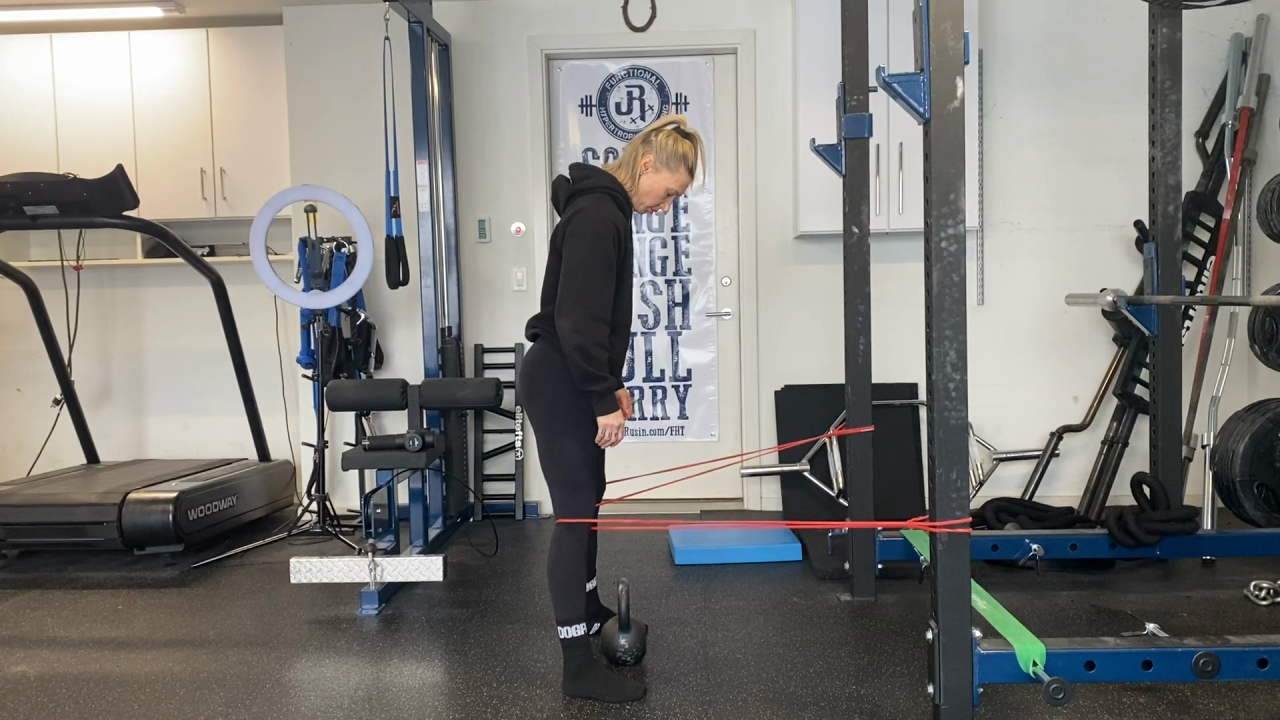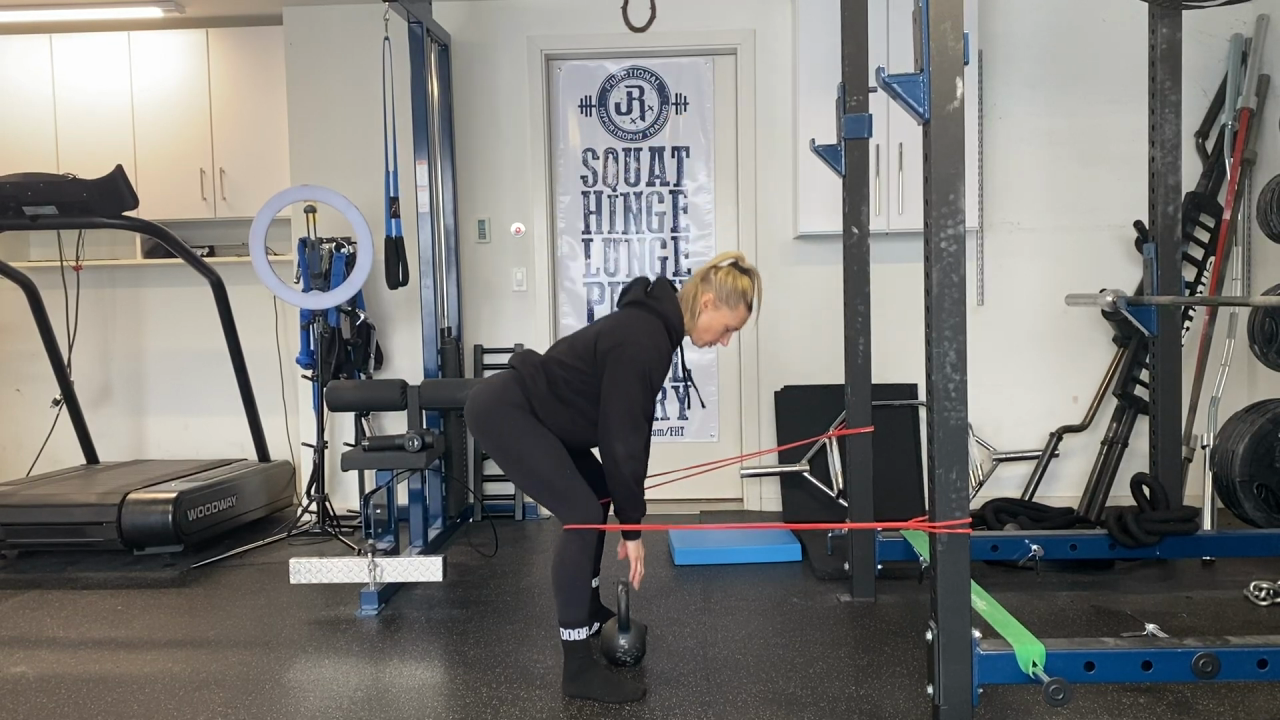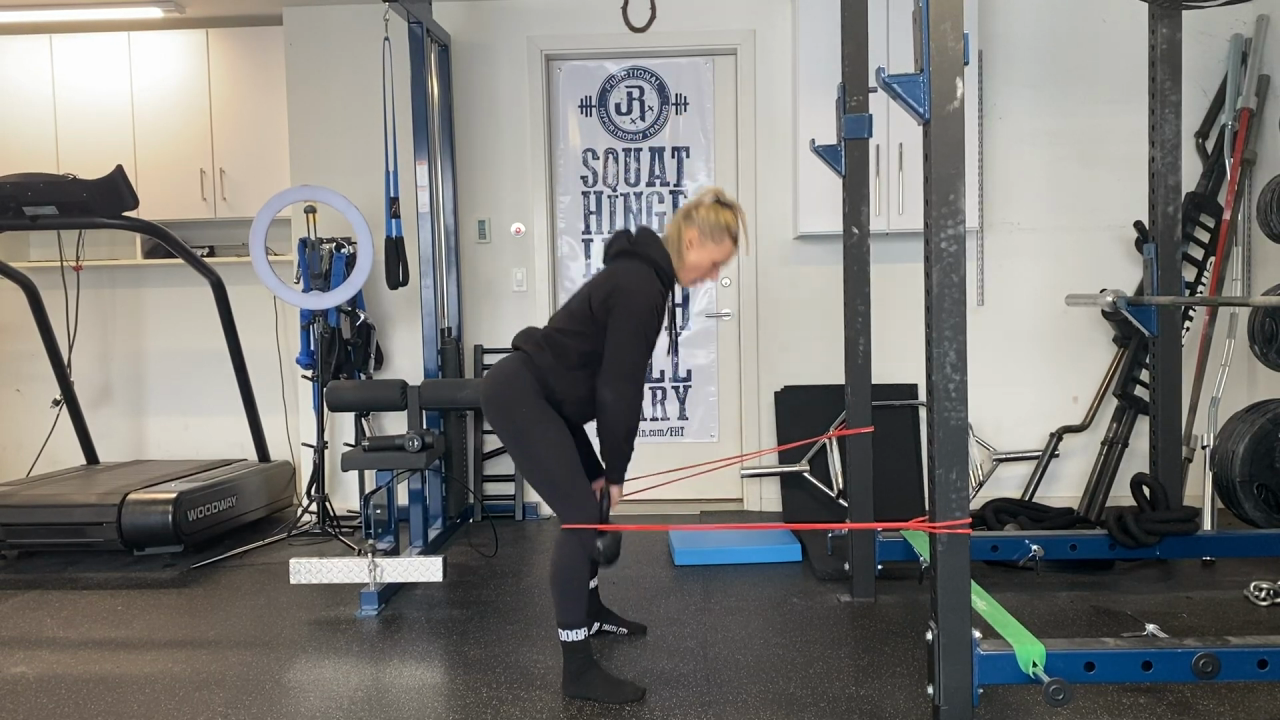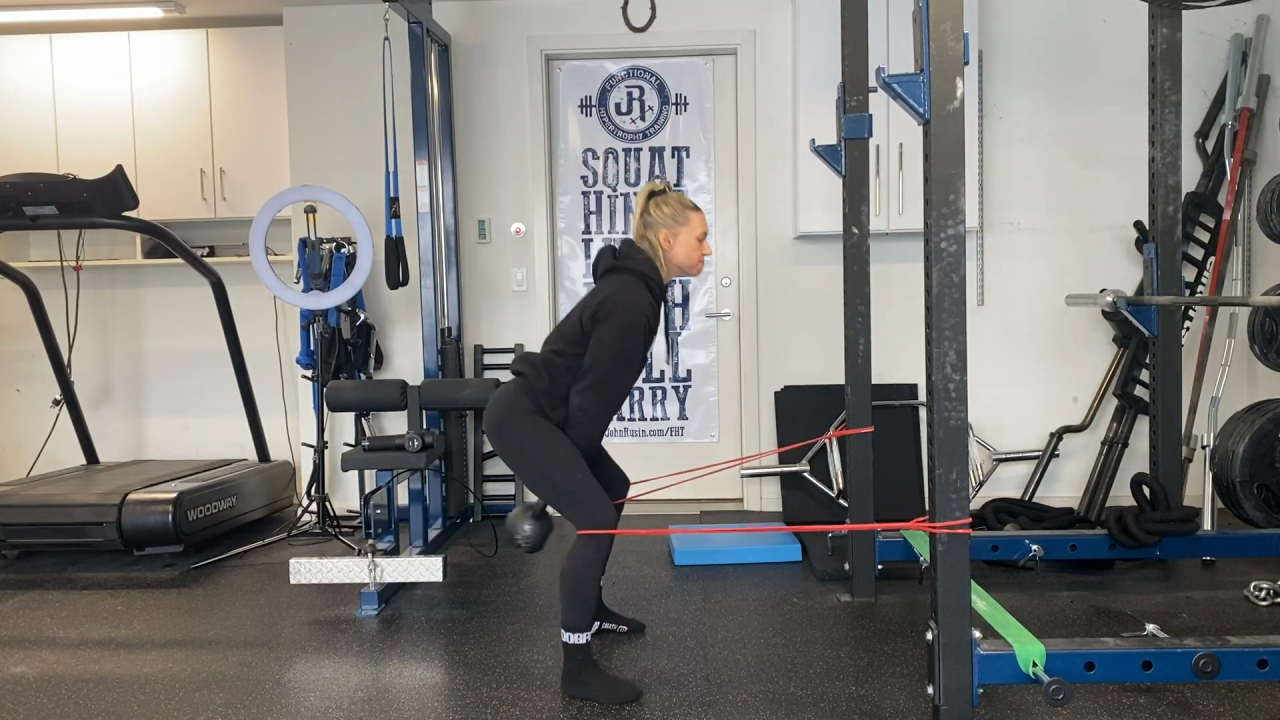
dt=1s
person 1, frame 1
left shoulder: (605, 210)
right shoulder: (596, 216)
right elbow: (577, 320)
left wrist: (612, 384)
right wrist: (605, 399)
left hip: (571, 380)
right hip: (561, 382)
left knee: (588, 500)
right knee: (575, 513)
left ankle: (590, 614)
right ankle: (579, 666)
person 1, frame 2
left shoulder: (653, 326)
right shoulder: (641, 340)
left elbow: (631, 430)
right elbow: (621, 439)
left wrist: (629, 514)
right wrist: (632, 529)
left hip: (528, 410)
right hip: (503, 411)
left knee: (596, 497)
right knee: (581, 513)
left ankle: (592, 613)
right ankle: (578, 666)
person 1, frame 3
left shoulder: (644, 275)
right shoulder: (638, 288)
left elbow: (617, 379)
right elbow: (619, 387)
left wrist: (611, 468)
right wrist: (616, 470)
left hip: (537, 393)
right hip: (519, 396)
left knee: (591, 499)
right knee: (579, 514)
left ankle: (590, 610)
right ankle: (578, 668)
person 1, frame 4
left shoulder: (637, 287)
right shoulder: (632, 301)
left elbow: (594, 388)
right elbow: (595, 395)
left wrist: (587, 469)
right wrist: (578, 470)
left hip: (541, 411)
right hip: (522, 417)
left knee: (612, 492)
right knee: (594, 518)
left ankle: (590, 609)
right ankle: (577, 668)
